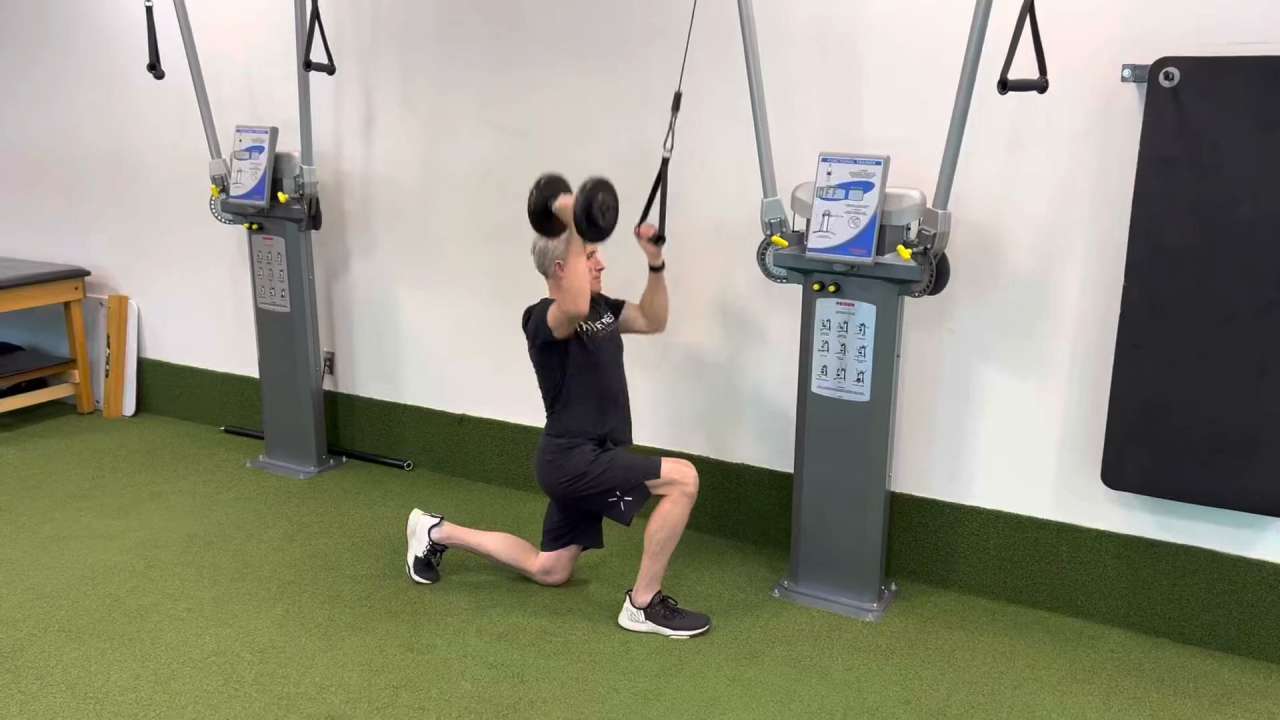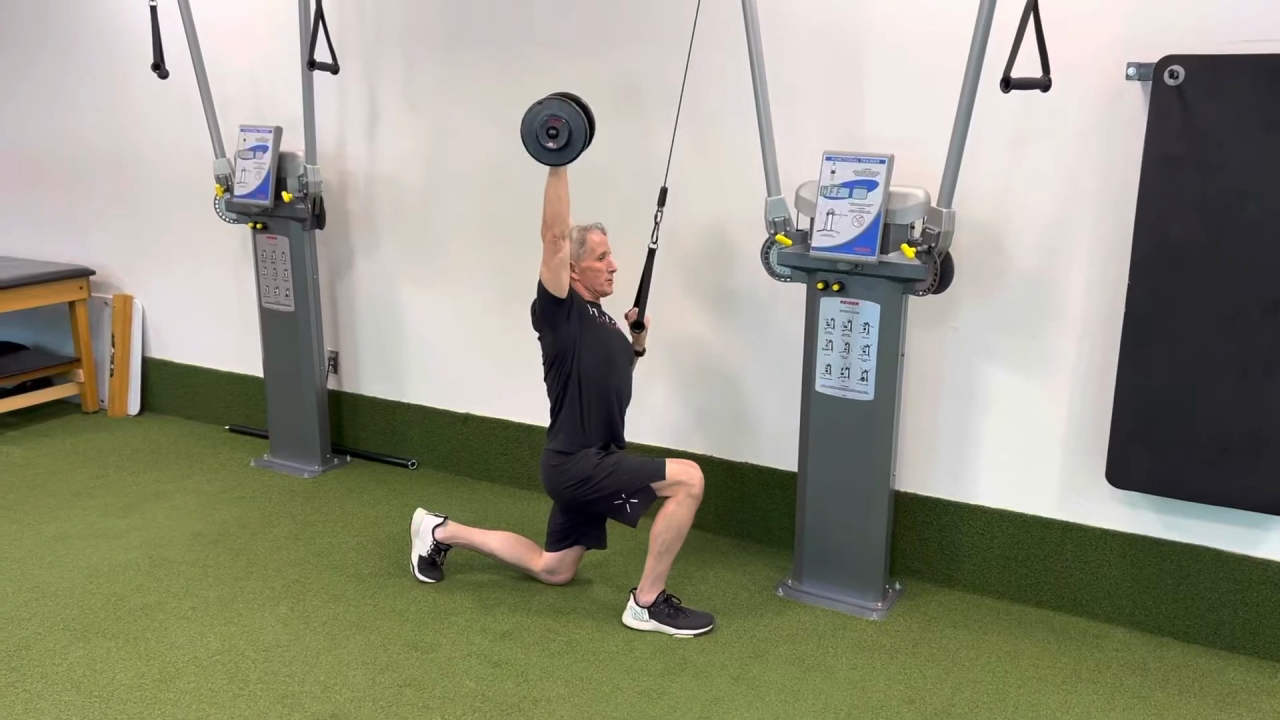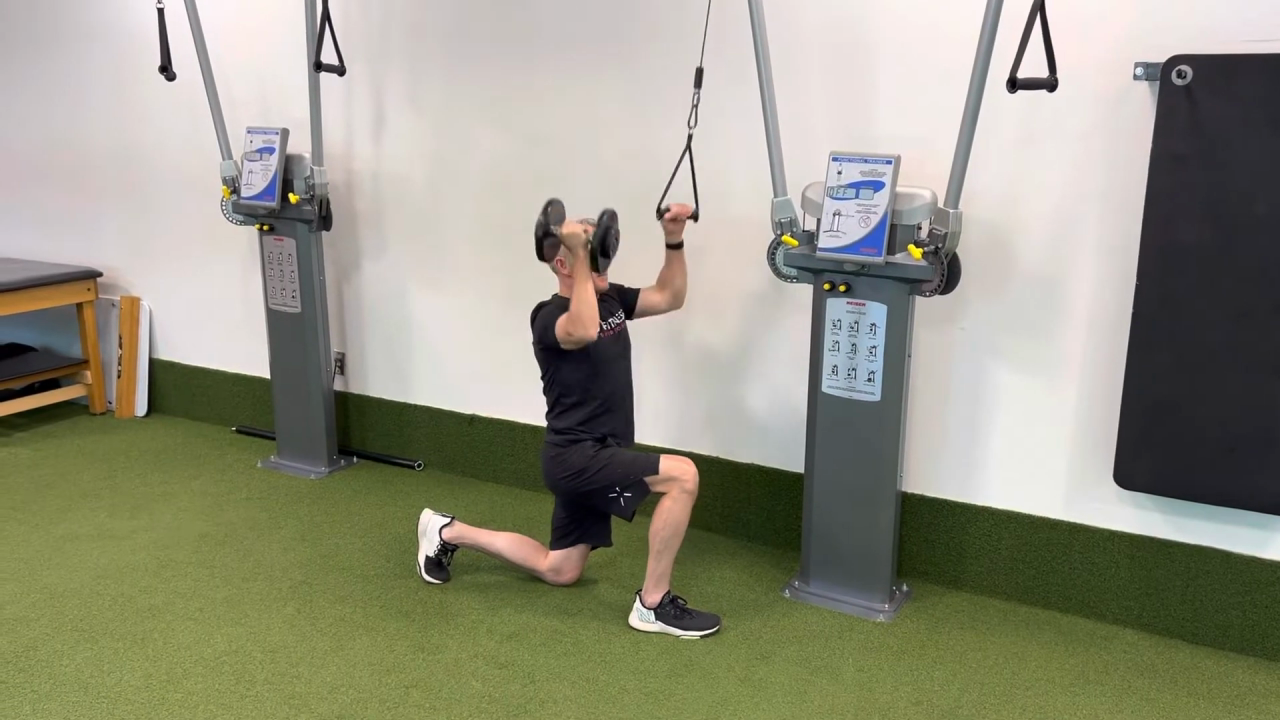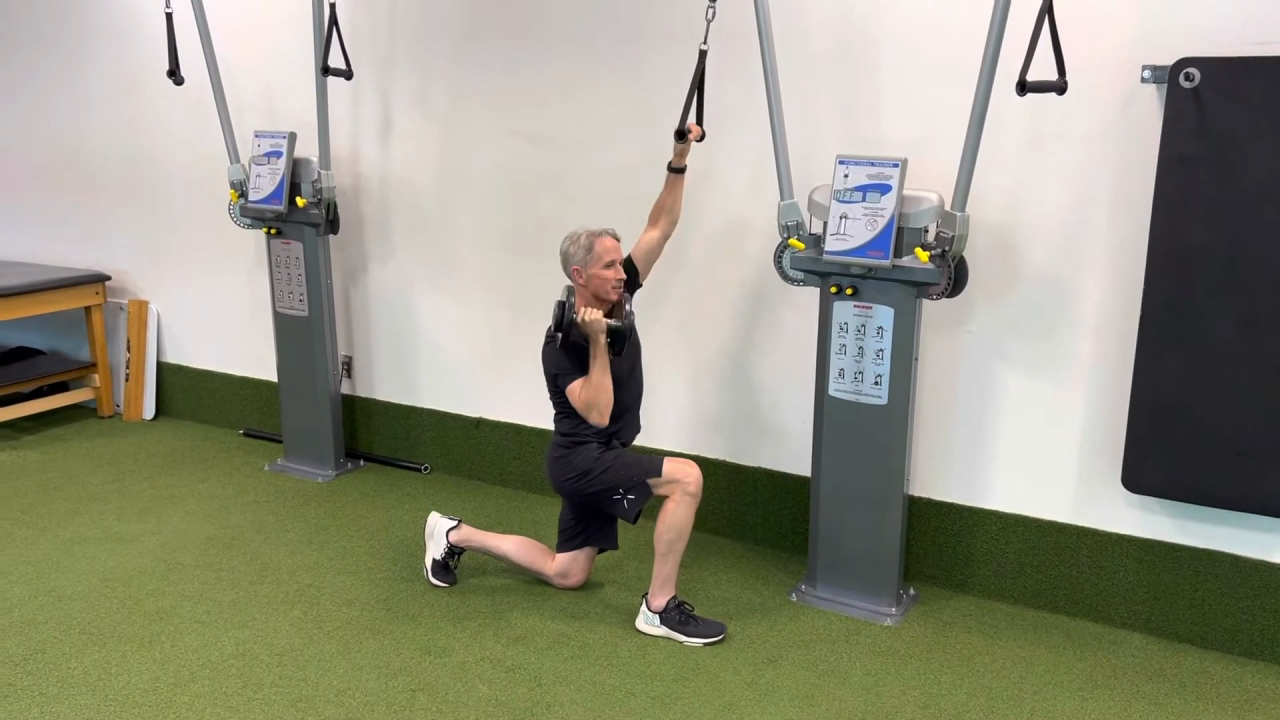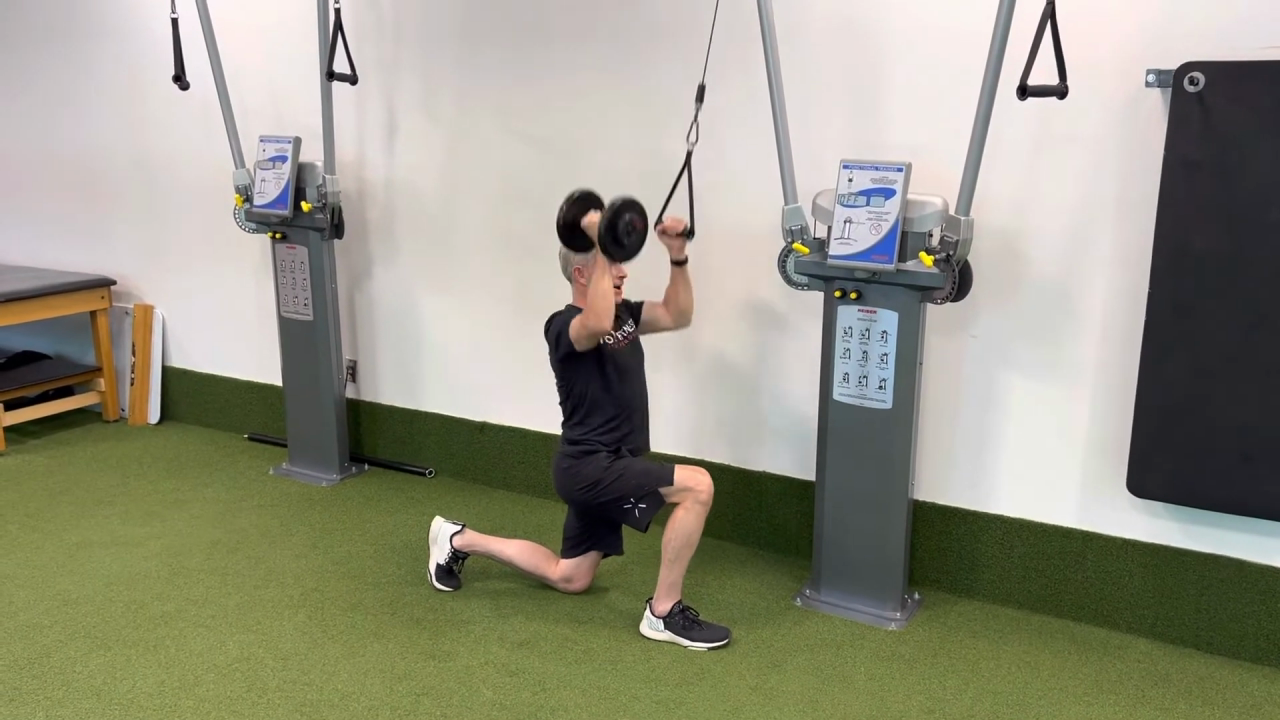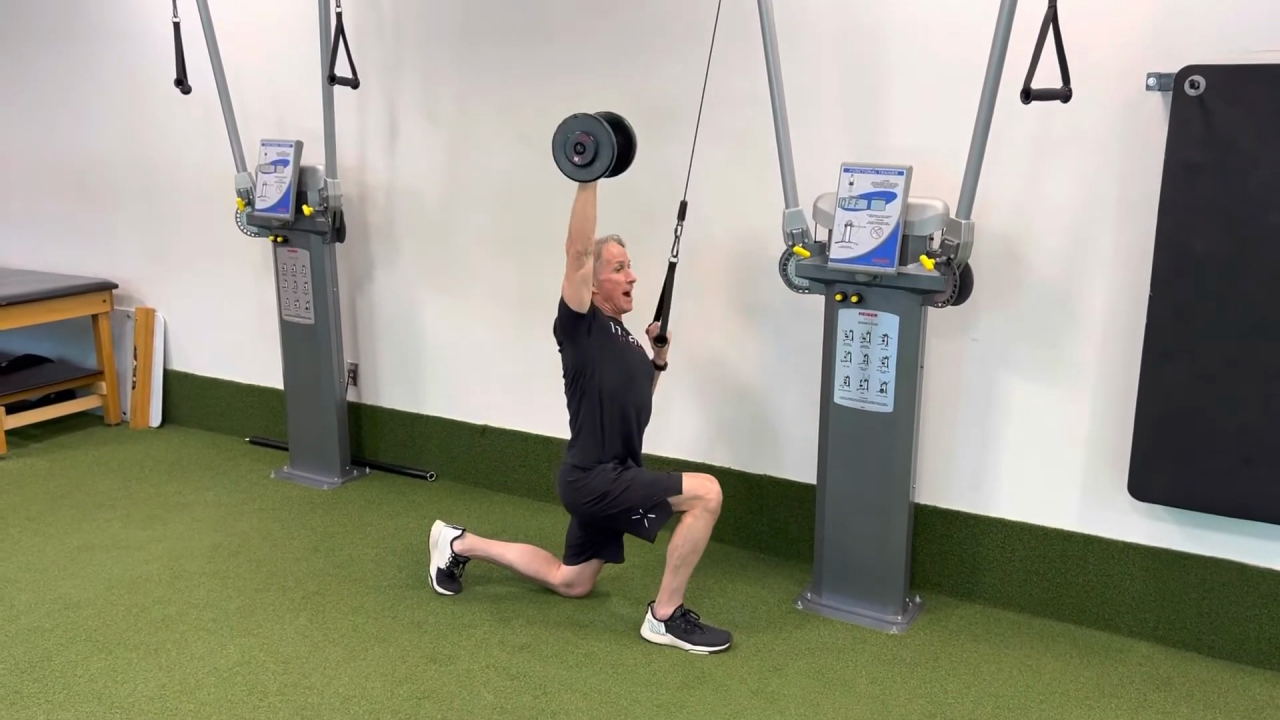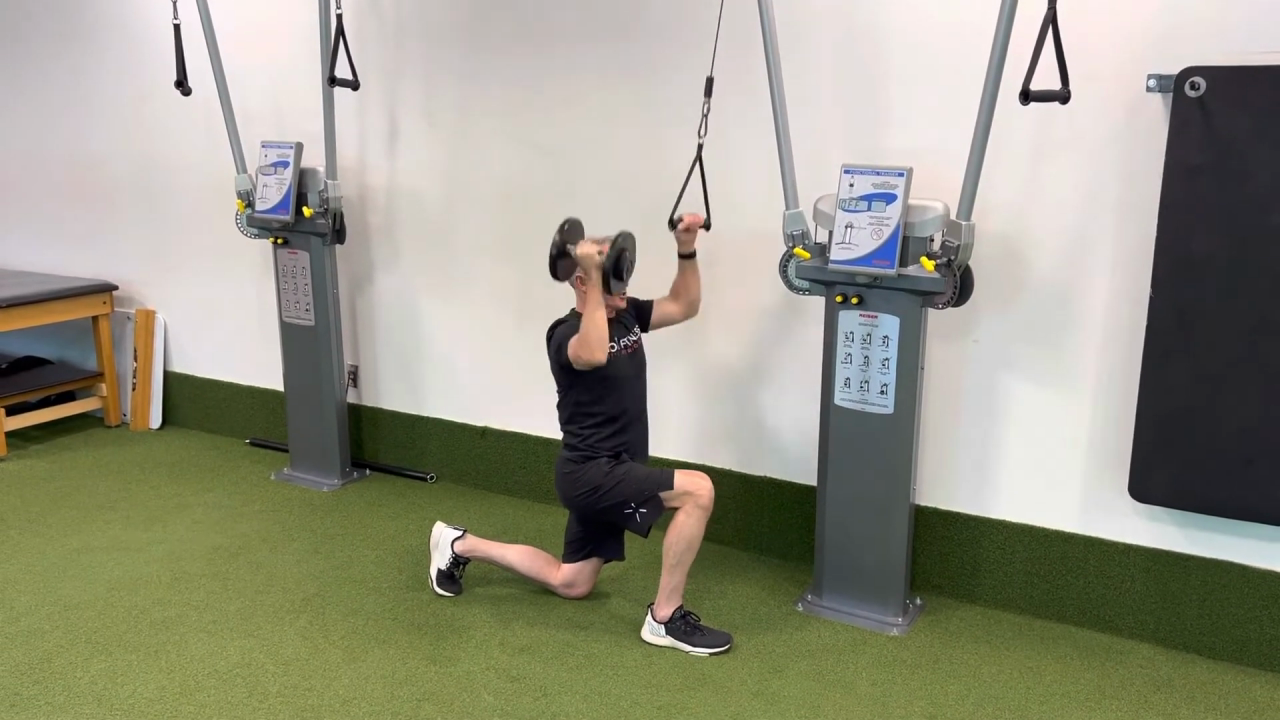
dt=0.7s
person 1, frame 1
left shoulder: (600, 306)
right shoulder: (542, 318)
left elbow: (655, 321)
right elbow: (574, 308)
left wrist: (654, 259)
right wrist: (572, 227)
left hip: (585, 460)
right hip: (574, 460)
left knee: (548, 570)
right knee: (682, 479)
left ankle: (437, 533)
right ankle: (643, 604)
person 1, frame 2
left shoulder: (598, 319)
right shoulder: (558, 309)
right elbow: (553, 236)
left wrist: (637, 343)
right wrist: (558, 163)
left hip: (589, 461)
right hip: (577, 464)
left knee: (552, 569)
right knee: (688, 479)
left ankle: (440, 532)
right ankle: (648, 603)
person 1, frame 3
left shoulder: (611, 299)
right shoulder: (548, 317)
left elbow: (671, 297)
right elbow: (584, 332)
left wrist: (674, 240)
right wrist: (578, 254)
left hip: (595, 455)
right hip: (576, 456)
left knee: (559, 570)
right knee: (682, 476)
left ankle: (448, 534)
right ankle: (653, 604)
person 1, frame 4
left shoulder: (615, 298)
right shoulder: (563, 343)
left elbow: (660, 227)
right elbow: (597, 415)
left wrist: (678, 159)
right wrist: (597, 342)
left hip: (600, 459)
right hip: (581, 459)
left knee: (565, 573)
right knee: (686, 478)
left ankle: (454, 535)
right ankle: (660, 608)
person 1, frame 5
left shoulder: (622, 313)
right shoulder: (564, 326)
left elbow: (680, 314)
right elbow: (596, 326)
left wrist: (678, 253)
right wrist: (596, 244)
left hip: (605, 466)
right hip: (591, 466)
left knee: (569, 577)
right knee: (697, 486)
left ankle: (459, 541)
right ankle: (664, 612)
person 1, frame 6
left shoulder: (621, 336)
right shoulder: (580, 324)
right elbow: (578, 251)
left wrist: (659, 358)
right wrist: (588, 177)
left hip: (609, 476)
right hip: (595, 478)
left knee: (569, 582)
right knee: (705, 494)
left ankle: (459, 544)
right ankle: (666, 616)
person 1, frame 7
left shoulder: (626, 315)
right shoulder: (565, 333)
left elbow: (686, 306)
right elbow: (594, 355)
left wrist: (687, 251)
right wrist: (594, 278)
left hip: (610, 472)
right hip: (590, 473)
left knee: (570, 583)
right knee: (697, 490)
left ankle: (460, 546)
right ankle: (665, 618)
